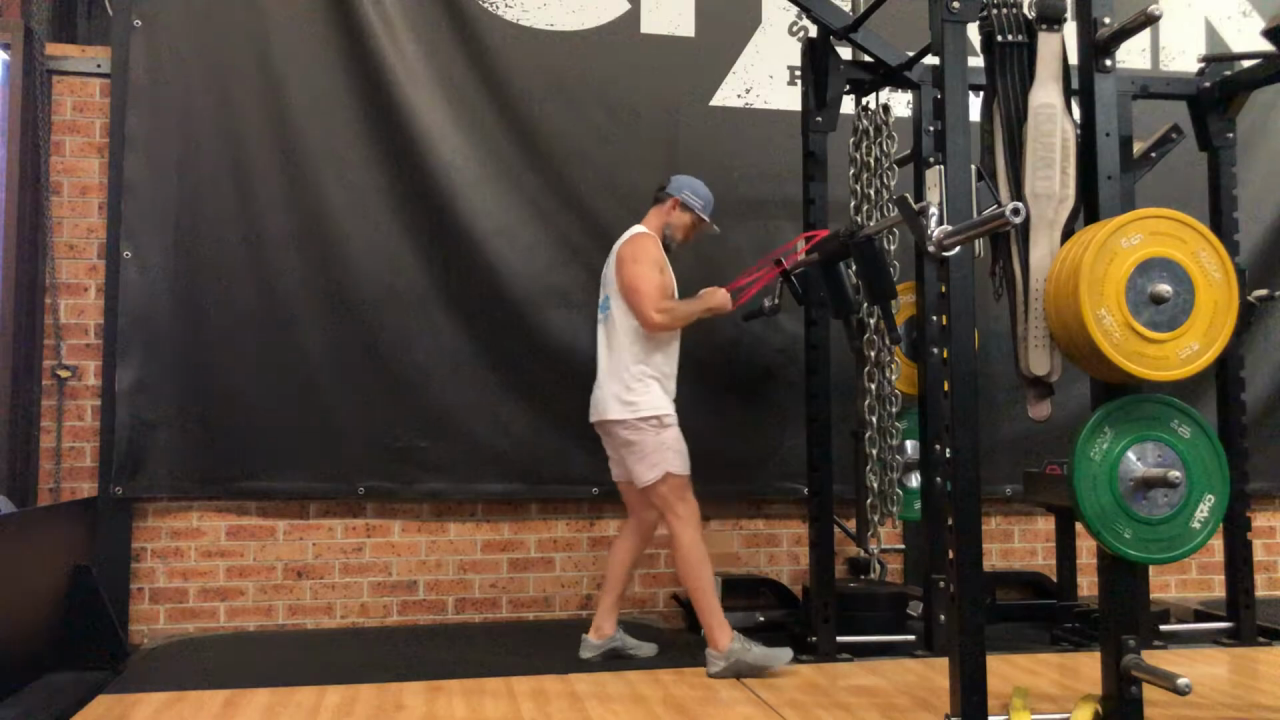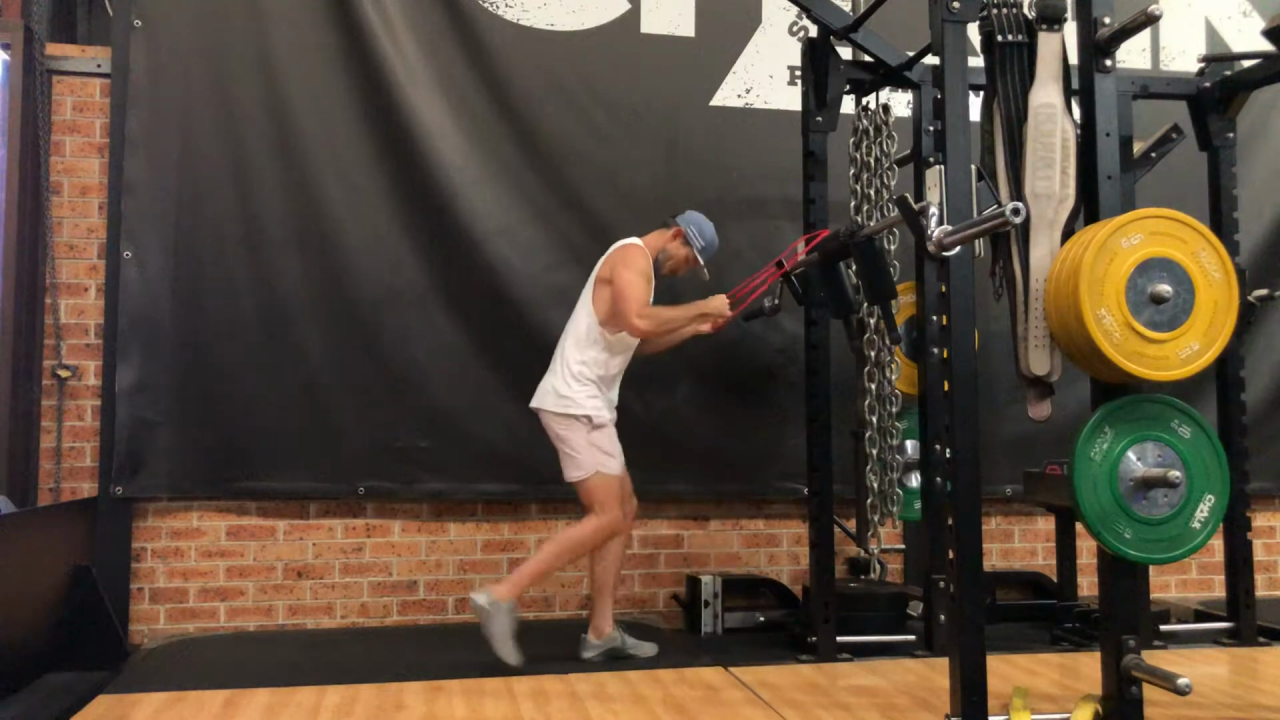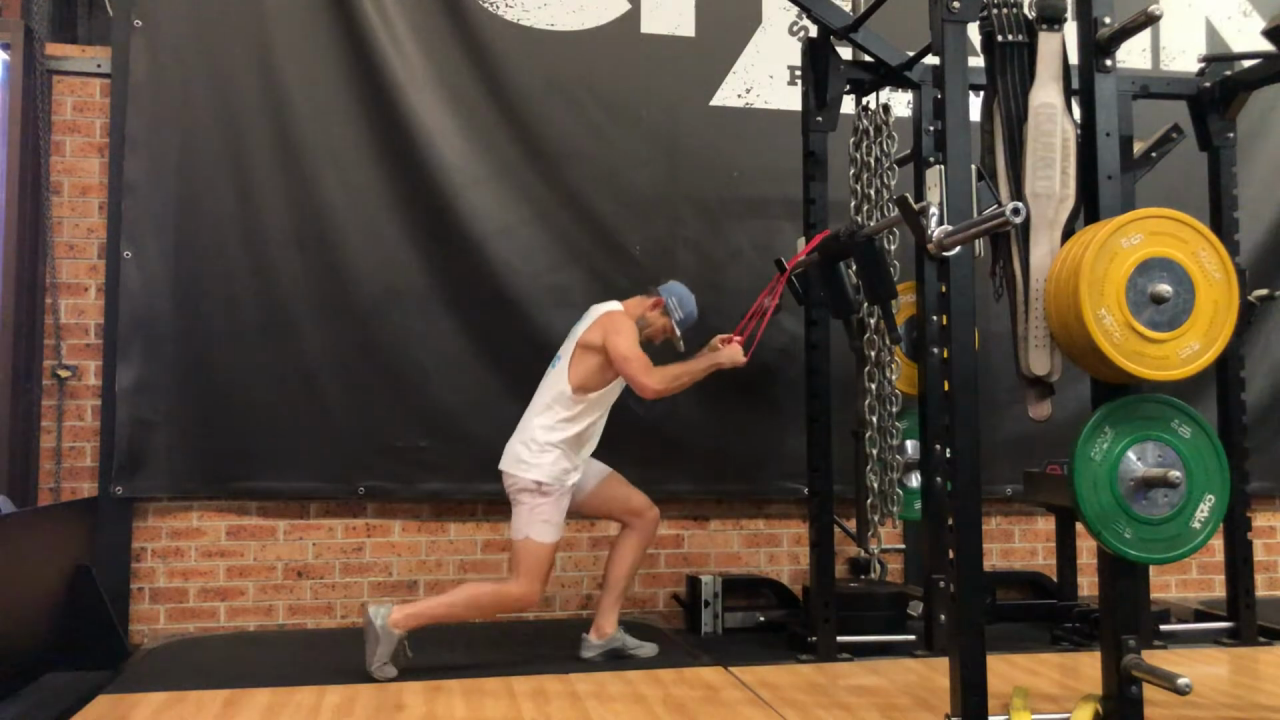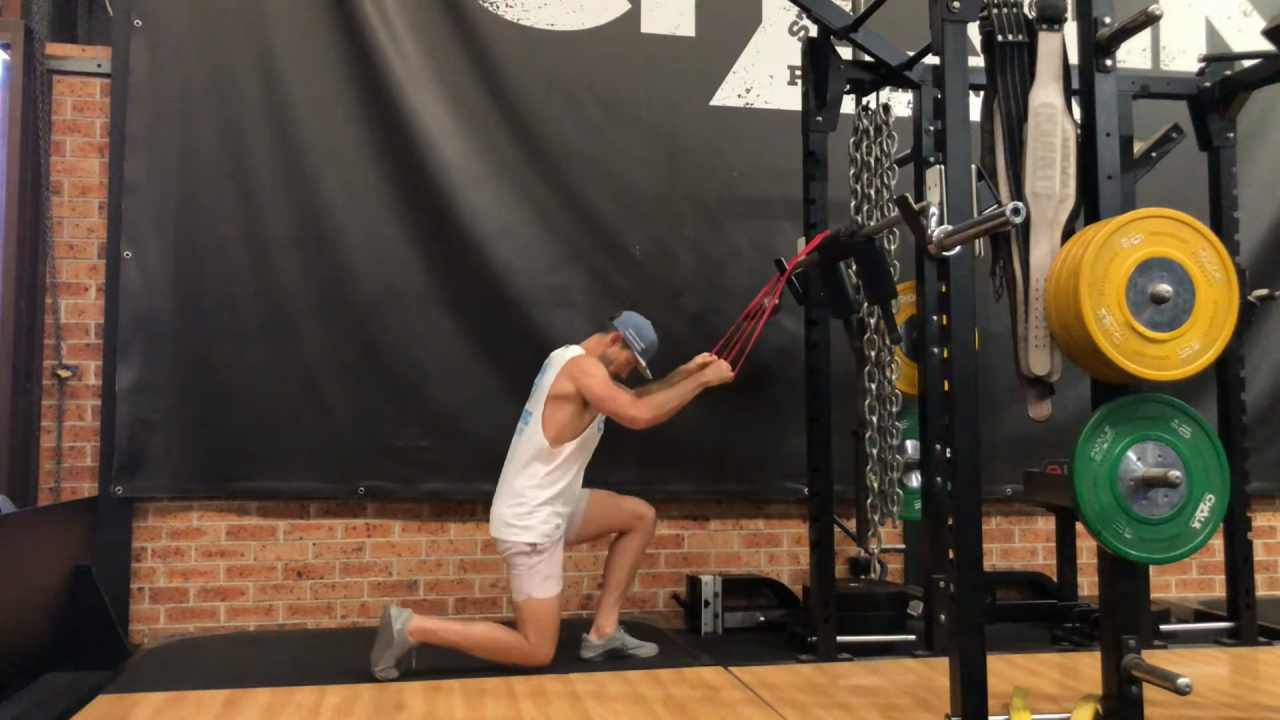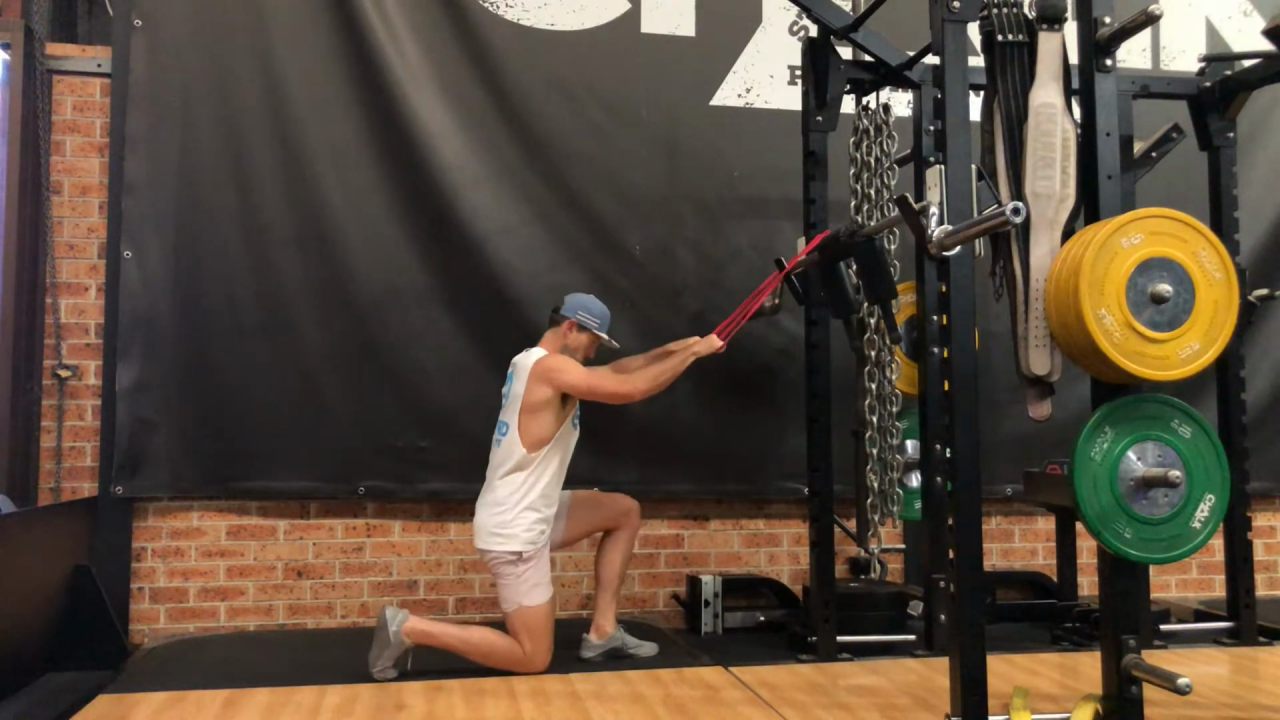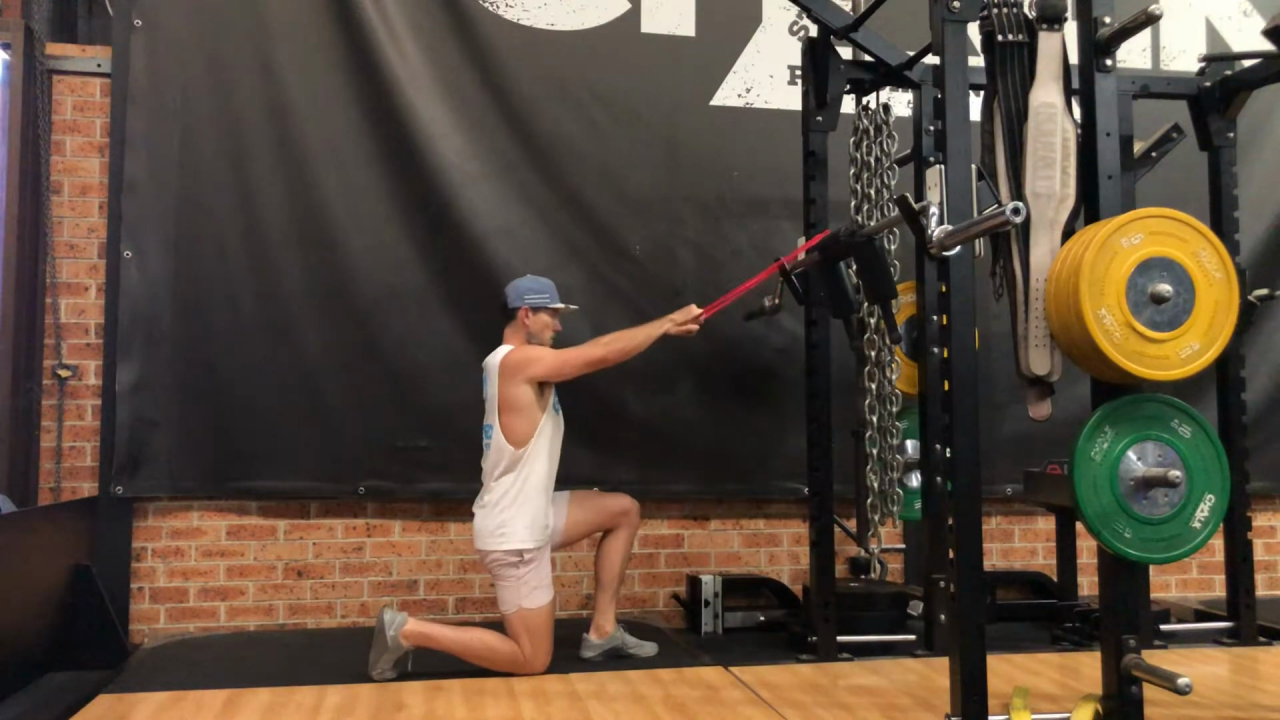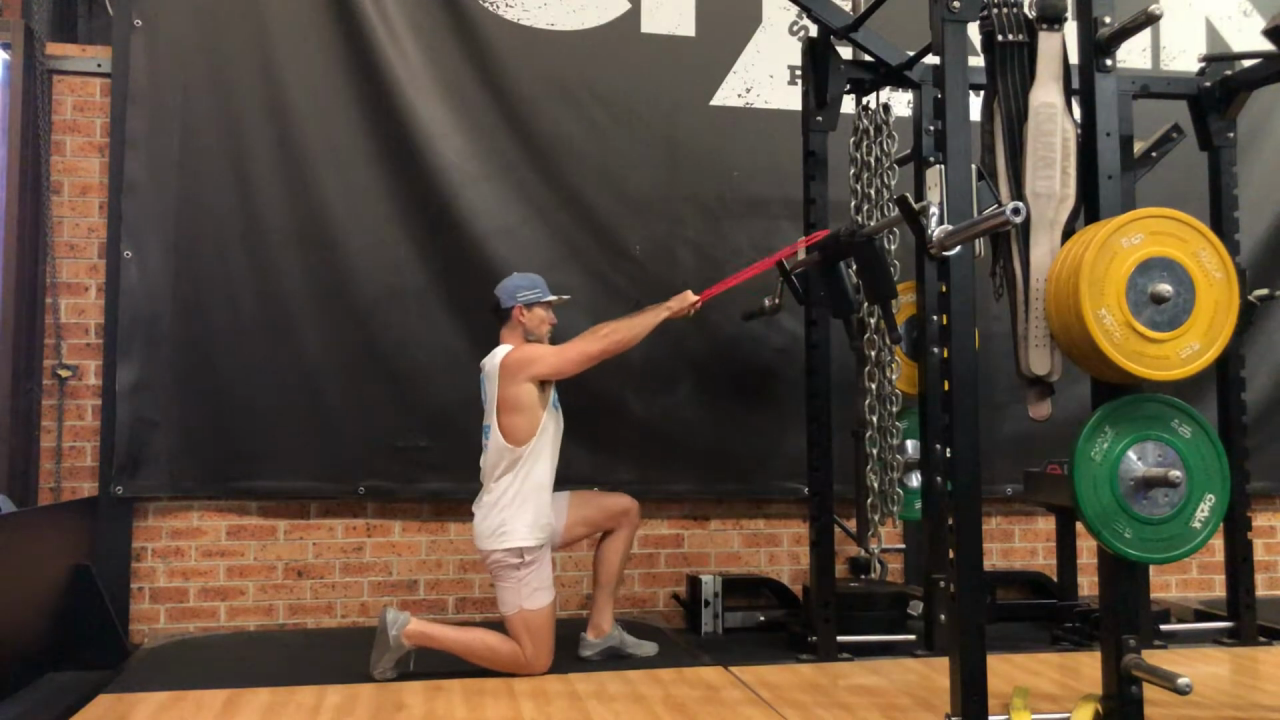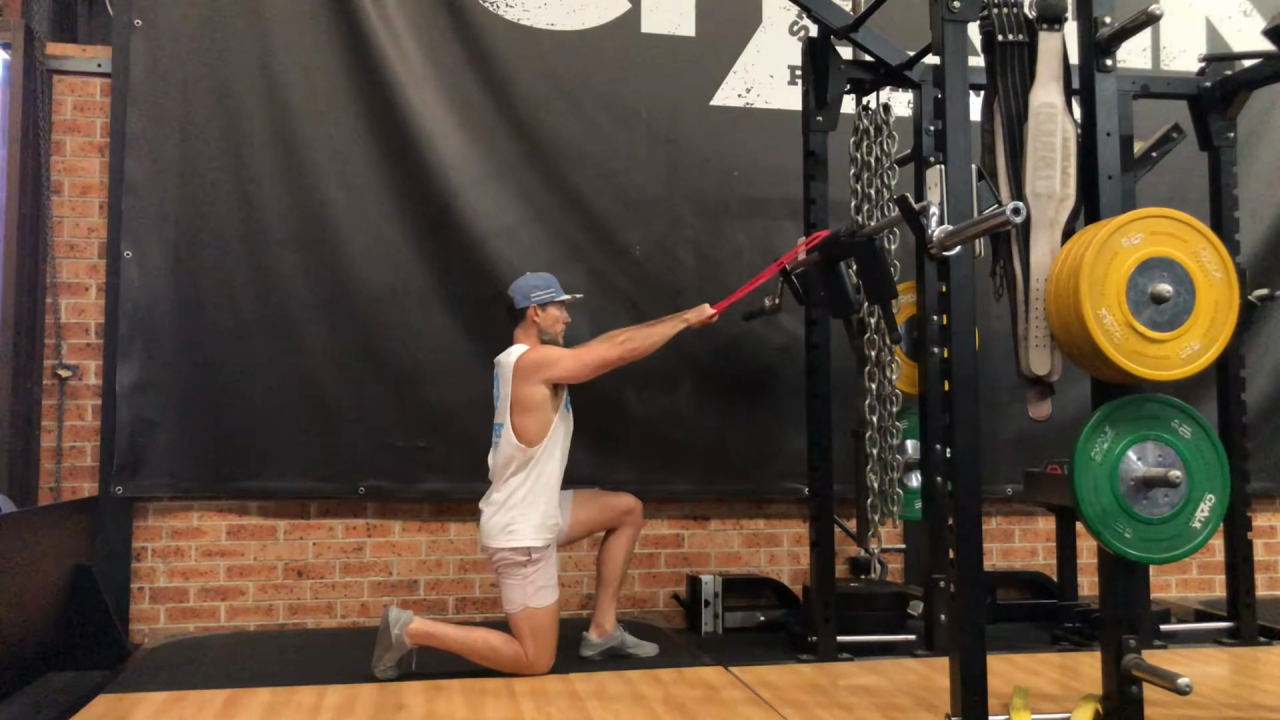
dt=0.3s
person 1, frame 1
left shoulder: (631, 249)
right shoulder: (641, 242)
right elbow: (656, 317)
left wrist: (705, 307)
right wrist: (707, 302)
left hip: (624, 405)
right hip: (637, 406)
left knee: (643, 518)
right knee: (684, 517)
left ankle: (602, 632)
right ankle: (725, 646)
person 1, frame 2
left shoulder: (634, 264)
right shoulder: (633, 254)
left elbow: (636, 342)
right elbow: (640, 323)
left wrist: (698, 327)
right wrist: (700, 307)
left hip: (587, 404)
right hip: (575, 402)
left knee: (623, 510)
right knee: (609, 516)
left ankle: (602, 632)
right ankle: (501, 597)
person 1, frame 3
left shoulder: (611, 323)
right shoulder: (615, 321)
left elbow: (649, 377)
right elbow: (650, 385)
left wrist: (706, 355)
right wrist: (716, 362)
left hip: (564, 461)
right hip: (539, 465)
left knee: (644, 516)
right knee: (525, 589)
left ankle: (603, 632)
right ankle: (393, 619)
person 1, frame 4
left shoulder: (573, 363)
right shoulder: (582, 366)
left elbow: (632, 401)
right elbow: (639, 416)
left wrist: (686, 371)
right wrist: (704, 380)
left hip: (549, 507)
right hip: (529, 524)
left knee: (641, 517)
right knee: (537, 651)
left ankle: (603, 632)
right ankle: (410, 627)
person 1, frame 5
left shoulder: (538, 364)
right shoulder: (549, 367)
left elbow: (616, 370)
right elbow: (631, 388)
left wrist: (677, 347)
right wrist: (693, 353)
left hip: (528, 515)
right hip: (514, 533)
left knee: (626, 511)
right knee: (532, 659)
left ankle: (602, 632)
right ankle: (407, 628)
person 1, frame 6
left shoulder: (515, 362)
right shoulder: (518, 361)
left elbow: (595, 346)
right elbow: (602, 354)
left wrist: (665, 327)
right wrist: (668, 322)
left hip: (529, 516)
right hip: (514, 535)
left knee: (624, 511)
right knee: (532, 661)
left ankle: (602, 632)
right ankle: (406, 631)
person 1, frame 7
left shoulder: (514, 360)
right shoulder: (518, 361)
left elbow: (592, 337)
right elbow: (606, 344)
left wrist: (663, 312)
right wrist: (669, 308)
left hip: (529, 514)
right hip: (514, 532)
left knee: (624, 510)
right knee: (533, 661)
left ankle: (599, 632)
right ankle: (407, 630)
person 1, frame 8
left shoulder: (524, 359)
right shoulder: (534, 362)
left elbow: (606, 341)
right elbow: (621, 351)
left wrist: (678, 318)
right wrist: (686, 320)
left hip: (533, 514)
right hip: (520, 532)
left knee: (628, 510)
right knee: (535, 662)
left ankle: (603, 631)
right ankle: (411, 629)
